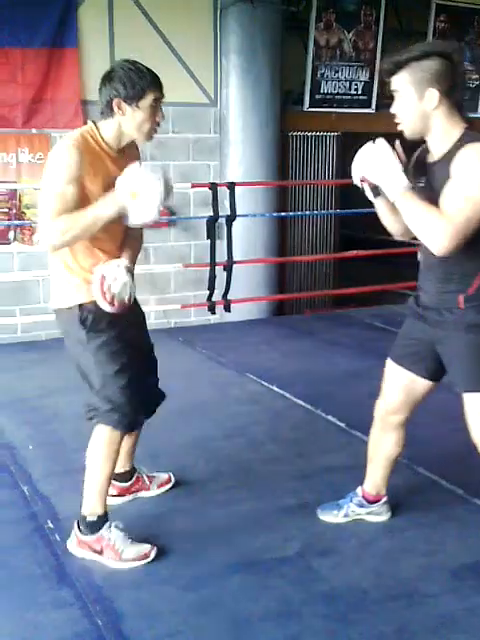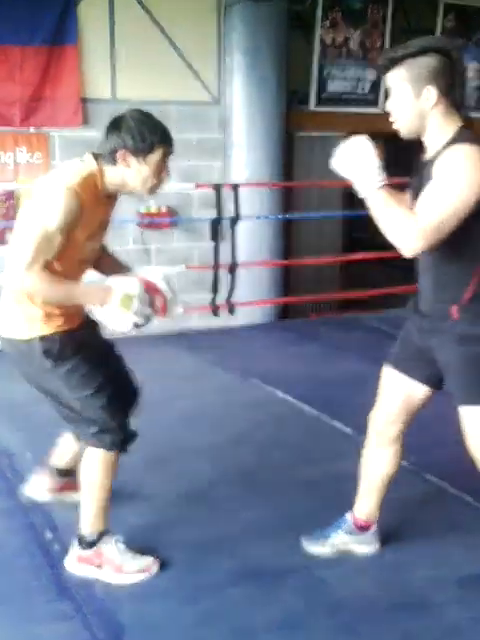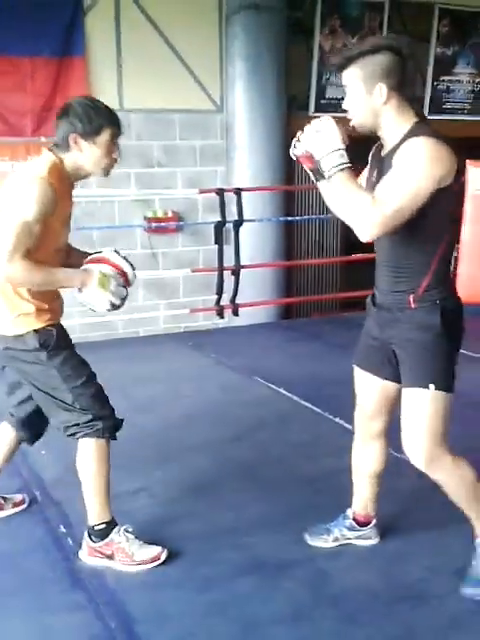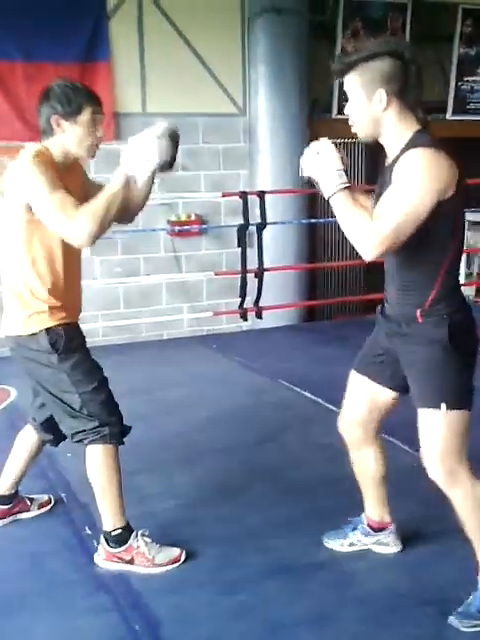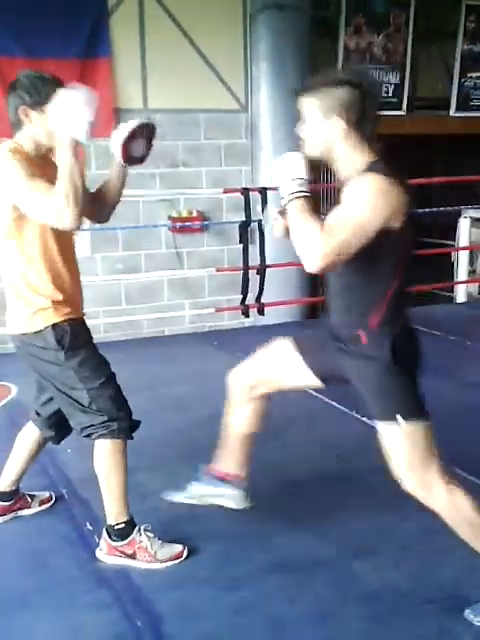
dt=0.3s
person 1, frame 1
right shoulder: (427, 156)
right elbow: (403, 229)
left wrist: (396, 181)
right wrist: (375, 186)
right hip: (426, 312)
right knee: (388, 413)
right ankle: (371, 498)
person 1, frame 2
right shoulder: (433, 154)
left elbow: (413, 238)
left wrist: (370, 177)
right wrist: (368, 183)
right hip: (427, 319)
right knee: (384, 422)
right ankle: (360, 527)
person 1, frame 3
left shoulder: (428, 151)
right shoulder: (384, 150)
left elbow: (370, 223)
right elbow: (364, 212)
left wrist: (333, 159)
right wrist: (318, 165)
left hip: (427, 319)
right hip: (385, 311)
left knee: (425, 452)
right knee: (368, 423)
right ankle: (361, 520)
person 1, frame 4
left shoulder: (426, 162)
right shoulder: (393, 157)
left elbow: (372, 244)
right elbow: (370, 216)
left wrist: (334, 181)
right wrist: (327, 178)
right hip: (394, 325)
right knee: (355, 426)
right ankle: (377, 526)
person 1, frame 5
left shoulder: (377, 191)
right shoulder: (352, 182)
left elbow: (316, 258)
left wrist: (293, 189)
right wrist: (294, 209)
left hip: (380, 351)
right hip: (338, 338)
left knee: (421, 480)
right knee: (243, 382)
right ankle: (225, 478)
person 2, frame 1
left shoulder: (130, 155)
right shoulder: (73, 152)
right elbow: (51, 234)
left wrist: (125, 262)
right wrist: (118, 201)
left hip: (115, 294)
right hip: (83, 302)
left knee: (141, 391)
right knee: (118, 403)
left ankle: (123, 477)
right ankle: (90, 529)
person 2, frame 2
left shoulder: (103, 187)
right shoulder: (67, 193)
left wrist: (129, 277)
right wrist: (102, 296)
left hip: (62, 320)
left knee: (121, 392)
right knee: (107, 426)
left ankle: (57, 475)
right ankle: (90, 547)
person 2, frame 3
left shoulder: (59, 177)
right shoulder: (39, 182)
left wrist: (90, 260)
right wrist: (81, 281)
right knee: (94, 418)
right ankle: (101, 537)
person 2, frame 4
left shoulder: (68, 169)
left elbow: (122, 213)
right elbow: (81, 231)
left wrist: (147, 170)
right wrist: (126, 169)
left hip: (49, 321)
right hip: (41, 326)
left knee: (50, 416)
right knee: (101, 422)
right ankle: (117, 542)
person 2, frame 5
left shoulder: (44, 161)
left elbow: (99, 210)
right elbow: (66, 216)
left wrist: (121, 161)
right wrist: (67, 141)
left hip: (51, 318)
right hip: (47, 322)
left knee: (52, 412)
right knee: (110, 416)
right ankle: (120, 536)
